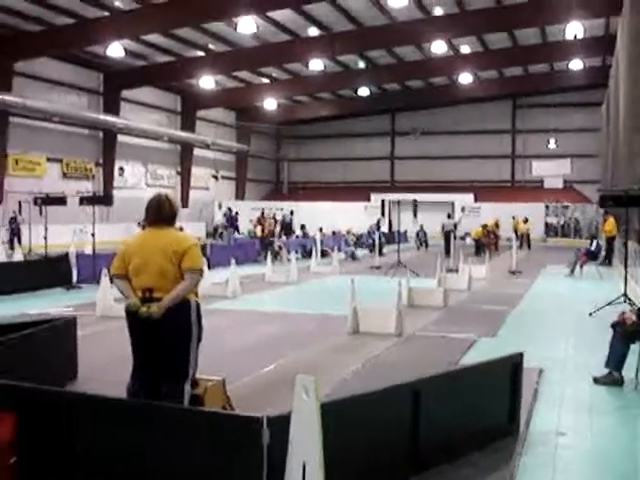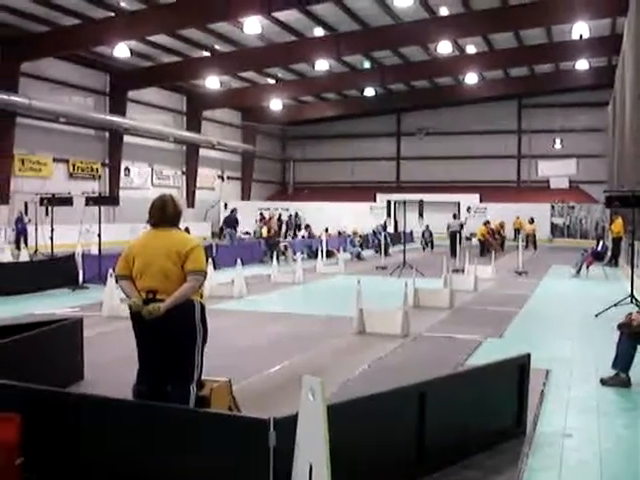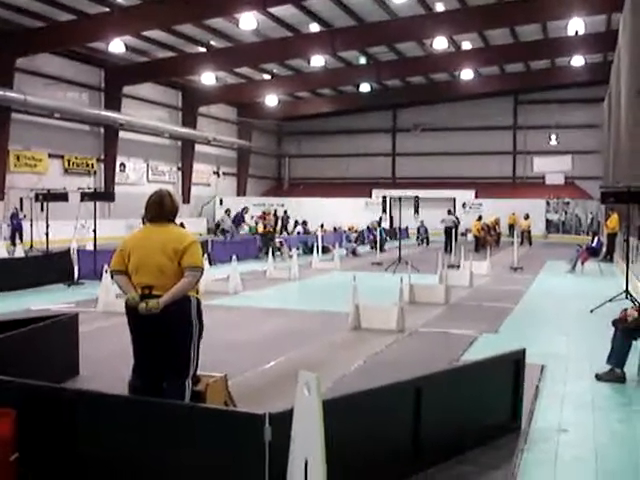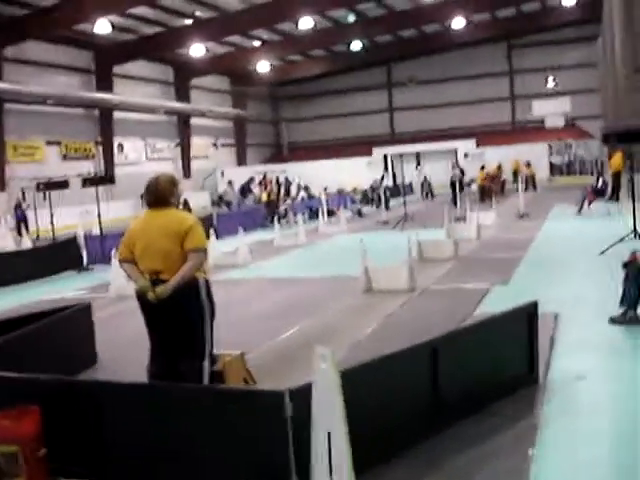
dt=1s
person 1, frame 1
left shoulder: (132, 243)
right shoulder: (185, 242)
left elbow: (117, 275)
right elbow: (192, 279)
left wrist: (132, 298)
right wrist: (164, 304)
left hip: (139, 313)
right hip: (177, 312)
left knee: (143, 371)
right knee: (178, 374)
person 1, frame 2
left shoulder: (136, 244)
right shoulder: (188, 243)
left elbow: (122, 276)
right elbow: (195, 280)
left wrist: (135, 299)
right wrist: (166, 304)
left hip: (144, 314)
right hip: (181, 313)
left knee: (148, 372)
right knee: (183, 376)
person 1, frame 3
left shoulder: (132, 239)
right shoulder: (185, 239)
left elbow: (117, 271)
right elbow: (192, 276)
left wrist: (132, 294)
right wrist: (163, 301)
left hip: (139, 310)
right hip: (177, 309)
left knee: (143, 367)
right knee: (179, 371)
person 1, frame 4
left shoulder: (135, 226)
right shoulder: (186, 221)
left elbow: (125, 260)
right elbow: (197, 258)
left wrist: (141, 282)
right wrist: (171, 285)
left hip: (150, 294)
right hip: (186, 291)
left knee: (161, 350)
right knee: (195, 350)
